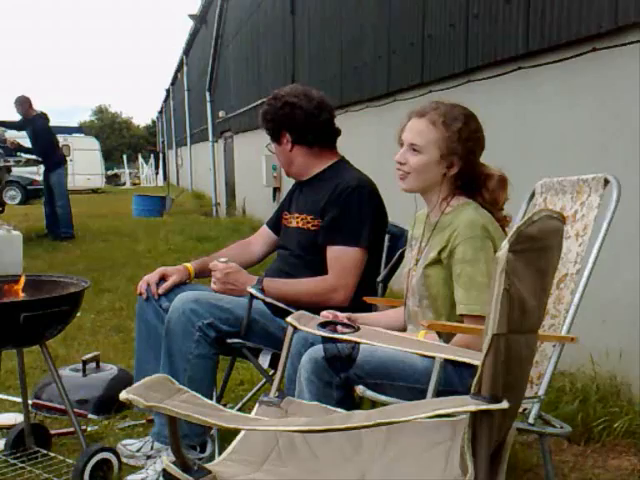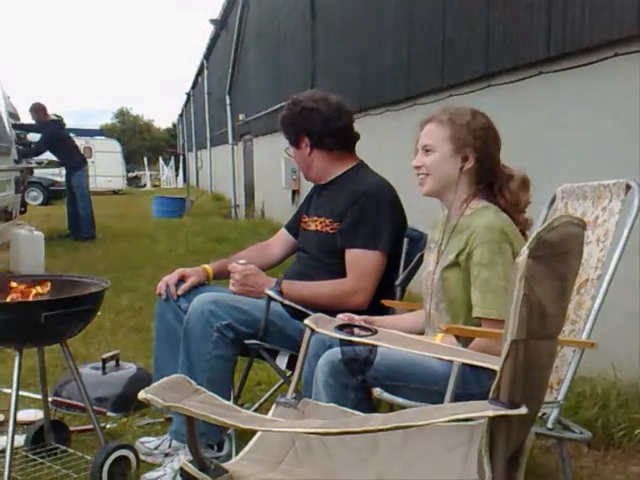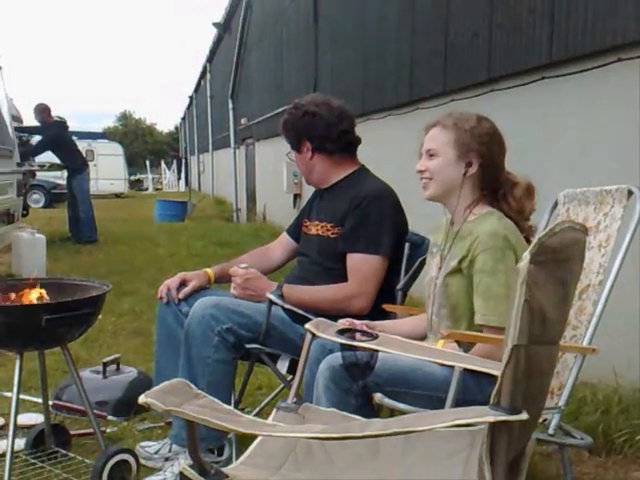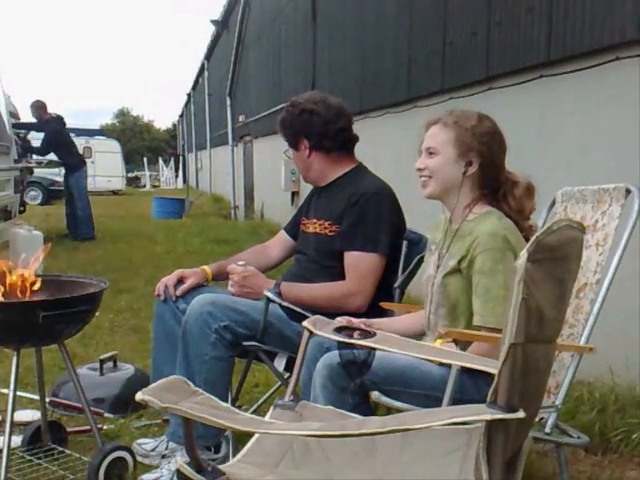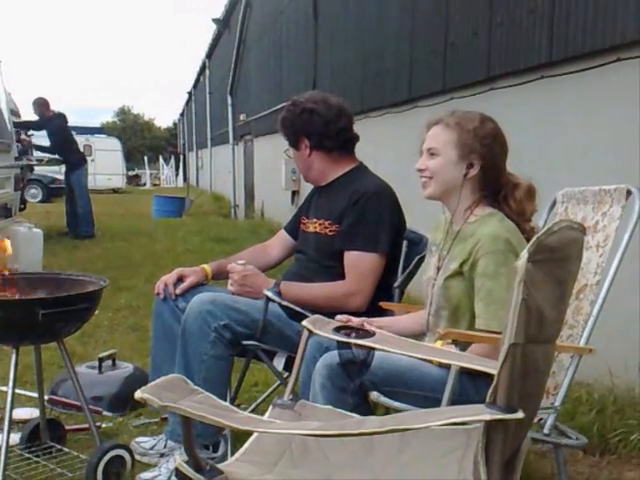
dt=0.2s
person 1, frame 1
left shoulder: (351, 190)
right shoulder: (302, 188)
left elbow: (339, 291)
right elbow: (255, 245)
left wrist: (253, 285)
right wrist: (189, 268)
right hip: (274, 303)
left knee: (192, 311)
right knee: (156, 296)
left ankle: (185, 445)
right ankle: (163, 423)
person 1, frame 2
left shoulder: (370, 194)
right shoulder: (321, 192)
left elbow: (357, 293)
right elbow: (274, 247)
left wrist: (271, 287)
right wrist: (208, 269)
right hip: (293, 305)
left knee: (210, 311)
right knee: (177, 296)
left ankle: (203, 443)
right ankle: (182, 422)
person 1, frame 3
left shoulder: (372, 199)
right shoulder: (322, 196)
left elbow: (358, 298)
right elbow: (274, 252)
left wrist: (273, 291)
right wrist: (209, 274)
right hip: (293, 310)
left knee: (211, 315)
right knee: (177, 300)
left ankle: (202, 448)
right ankle: (182, 428)
person 1, frame 4
left shoulder: (369, 196)
right shoulder: (320, 194)
left elbow: (356, 296)
right elbow: (273, 249)
left wrist: (270, 289)
right wrist: (207, 270)
right hip: (290, 307)
left knee: (208, 313)
right knee: (175, 297)
left ankle: (199, 445)
right ankle: (179, 426)
person 1, frame 5
left shoulder: (370, 196)
right shoulder: (321, 193)
left elbow: (356, 296)
right elbow: (272, 248)
left wrist: (270, 289)
right wrist: (207, 270)
right hip: (291, 306)
left knee: (207, 311)
right knee: (174, 295)
left ankle: (198, 444)
right ankle: (178, 424)
person 2, frame 1
left shoulder: (470, 227)
right shoulder: (423, 220)
left elbow: (477, 339)
left wrist: (391, 347)
right wrist: (355, 320)
left hip: (461, 369)
right hip: (425, 354)
left knee: (321, 361)
right knee: (306, 340)
person 2, frame 2
left shoulder: (488, 230)
right shoulder: (447, 223)
left elbow: (494, 343)
left wrist: (410, 350)
right wrist: (373, 322)
left hip: (479, 372)
right hip: (443, 356)
left knee: (338, 364)
right knee: (324, 342)
person 2, frame 3
left shoulder: (491, 235)
right shoulder: (449, 229)
left elbow: (495, 349)
left wrist: (413, 356)
right wrist: (374, 327)
left hip: (480, 379)
right hip: (446, 362)
left knee: (339, 369)
person 2, frame 4
left shoulder: (491, 235)
right shoulder: (446, 228)
left elbow: (492, 349)
left wrist: (415, 355)
right wrist: (371, 325)
left hip: (478, 378)
right hip: (443, 361)
left knee: (336, 367)
right knee: (322, 346)
person 2, frame 5
left shoulder: (493, 238)
right shoulder: (446, 228)
left elbow: (492, 351)
left wrist: (421, 355)
right wrist: (372, 324)
left hip: (477, 380)
right hip: (441, 361)
left knee: (336, 367)
right knee: (322, 344)
person 3, frame 1
left shoulder: (40, 124)
right shoulder: (29, 120)
left elbow: (40, 151)
right elbow: (17, 126)
left wrist: (18, 147)
left hip: (57, 165)
right hip: (49, 165)
left knee: (61, 201)
right knee: (49, 200)
left ankle: (67, 233)
right ankle: (53, 231)
person 3, frame 2
left shoulder: (52, 131)
right shoulder: (48, 124)
left elbow: (36, 151)
right elbow: (33, 128)
left wrist: (17, 151)
right wrist: (13, 125)
left hip: (77, 166)
right hip: (71, 166)
left knee: (82, 201)
right knee: (71, 201)
left ankle: (88, 233)
right ankle: (75, 231)
person 3, frame 3
left shoulder: (54, 132)
right shoulder: (52, 126)
left elbow: (34, 150)
right elbow: (35, 130)
left hip: (79, 169)
right hip: (73, 169)
left knee: (83, 204)
right knee: (72, 203)
left ankle: (90, 236)
right ankle: (76, 234)
person 3, frame 4
left shoulder: (53, 128)
right shoulder: (48, 123)
left elbow: (43, 151)
right elbow: (31, 126)
left wrist: (22, 145)
right wrist: (12, 125)
left hip: (76, 167)
right hip: (70, 166)
left knee: (81, 201)
right knee: (70, 201)
left ankle: (87, 233)
right ankle: (73, 231)
person 3, frame 5
left shoulder: (57, 125)
right shoulder: (49, 121)
left elbow: (54, 150)
right elbow: (32, 125)
left wrist: (32, 145)
right wrist: (12, 125)
left hip: (77, 164)
right hip: (70, 164)
left knee: (81, 199)
right knee: (70, 199)
left ankle: (87, 231)
right ankle: (74, 229)
